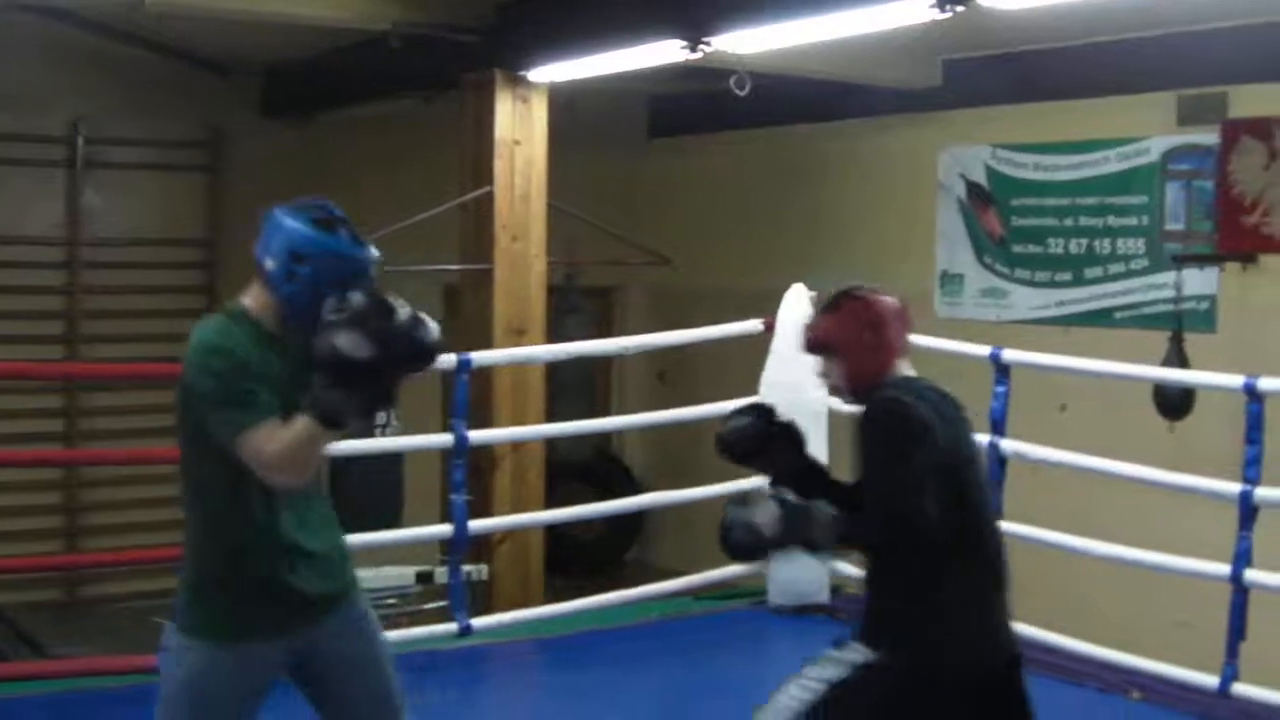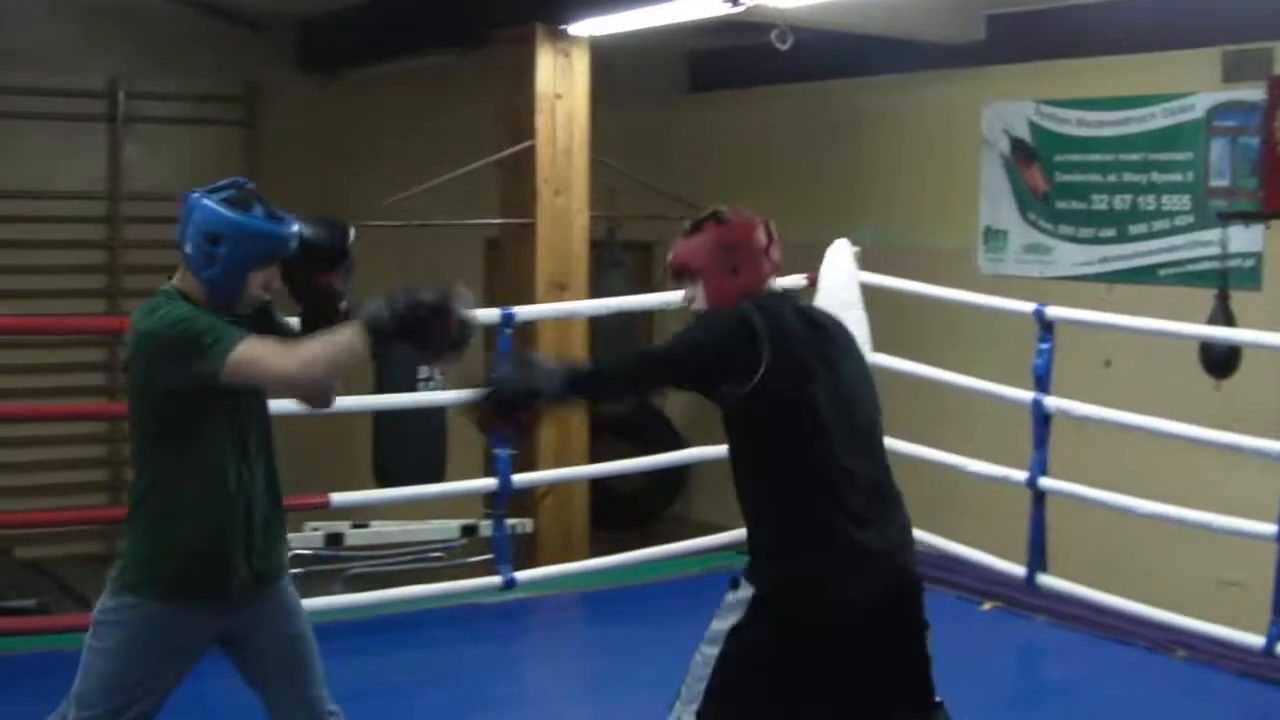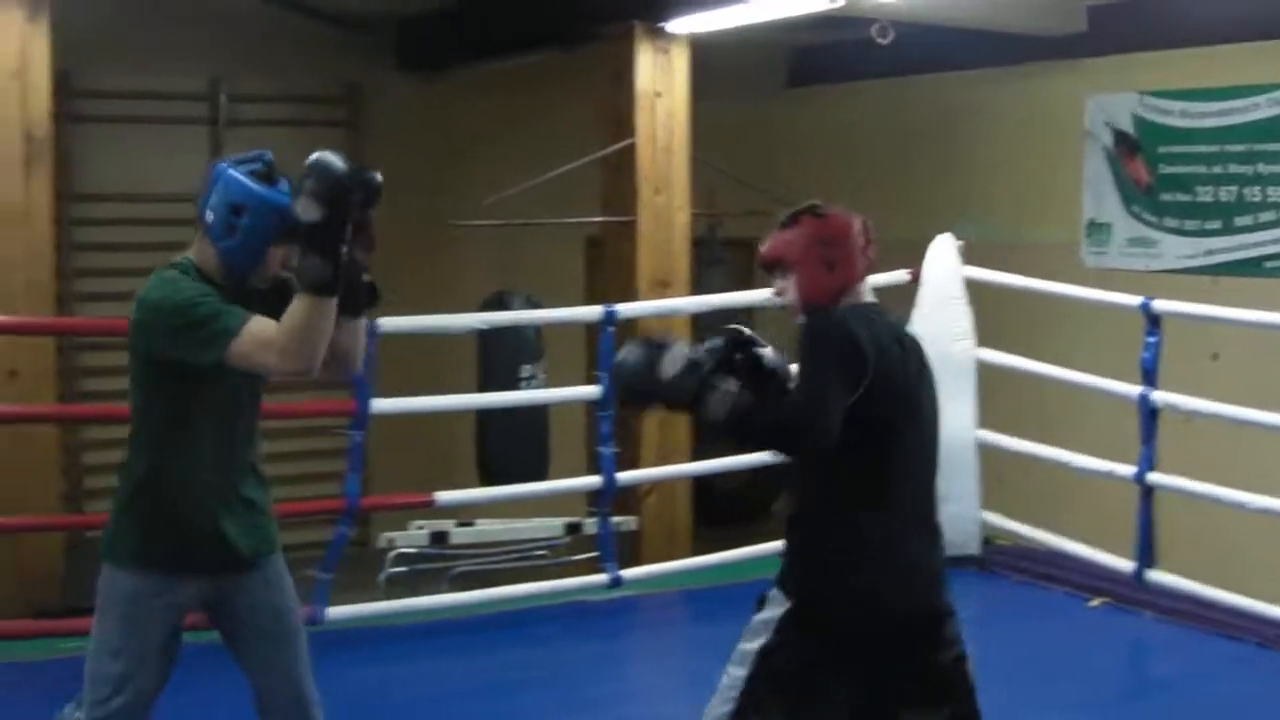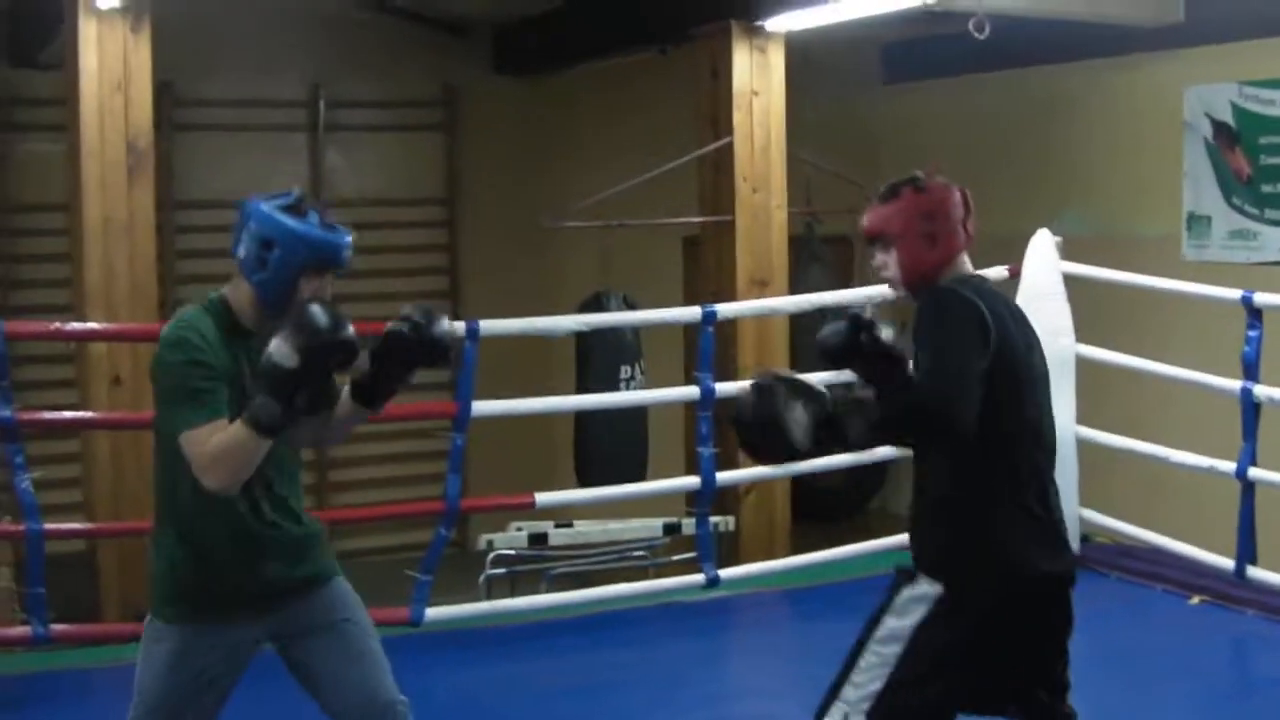
dt=0.3s
person 1, frame 1
left shoulder: (302, 336)
right shoulder: (219, 352)
left elbow: (346, 416)
right elbow: (285, 466)
left wrist: (386, 370)
right wrist: (345, 376)
left hip: (321, 590)
right hip: (229, 606)
person 1, frame 2
left shoulder: (243, 312)
right shoulder: (166, 327)
left elbow: (317, 392)
right elbow: (287, 370)
left wrist: (321, 298)
right wrist: (384, 321)
left hip: (251, 568)
right hip: (162, 580)
person 1, frame 3
left shoulder: (252, 286)
right shoulder: (171, 297)
left elbow: (345, 362)
right elbow: (292, 357)
left wrist: (341, 257)
right wrist: (319, 248)
left hip: (241, 538)
right hip: (153, 547)
person 1, frame 4
left shoulder: (290, 329)
right shoulder: (190, 342)
left elbow: (323, 430)
right elbow: (216, 472)
left wrist: (380, 373)
right wrist: (278, 386)
left hip: (299, 572)
right hip: (204, 589)
person 2, frame 1
left shoulder: (894, 416)
right shoulder: (935, 406)
left elbow: (901, 528)
left wrist: (795, 522)
right wrist: (792, 462)
left hip: (905, 649)
right hip: (982, 639)
person 2, frame 2
left shoulder: (746, 326)
right shoulder: (828, 332)
left elbow: (645, 372)
left wrist: (529, 387)
right wrist: (726, 383)
left hip: (802, 577)
right hip: (885, 562)
person 2, frame 3
left shoulder: (837, 333)
right shoulder: (898, 341)
left elbow: (808, 433)
left wrist: (701, 386)
right wrist: (768, 379)
left hip: (830, 590)
right hip: (912, 585)
person 2, frame 4
left shoulder: (952, 307)
right shoulder: (998, 308)
left elbow: (944, 417)
left wrist: (828, 425)
right wrist: (884, 363)
left hip: (965, 566)
right hip: (1036, 558)
